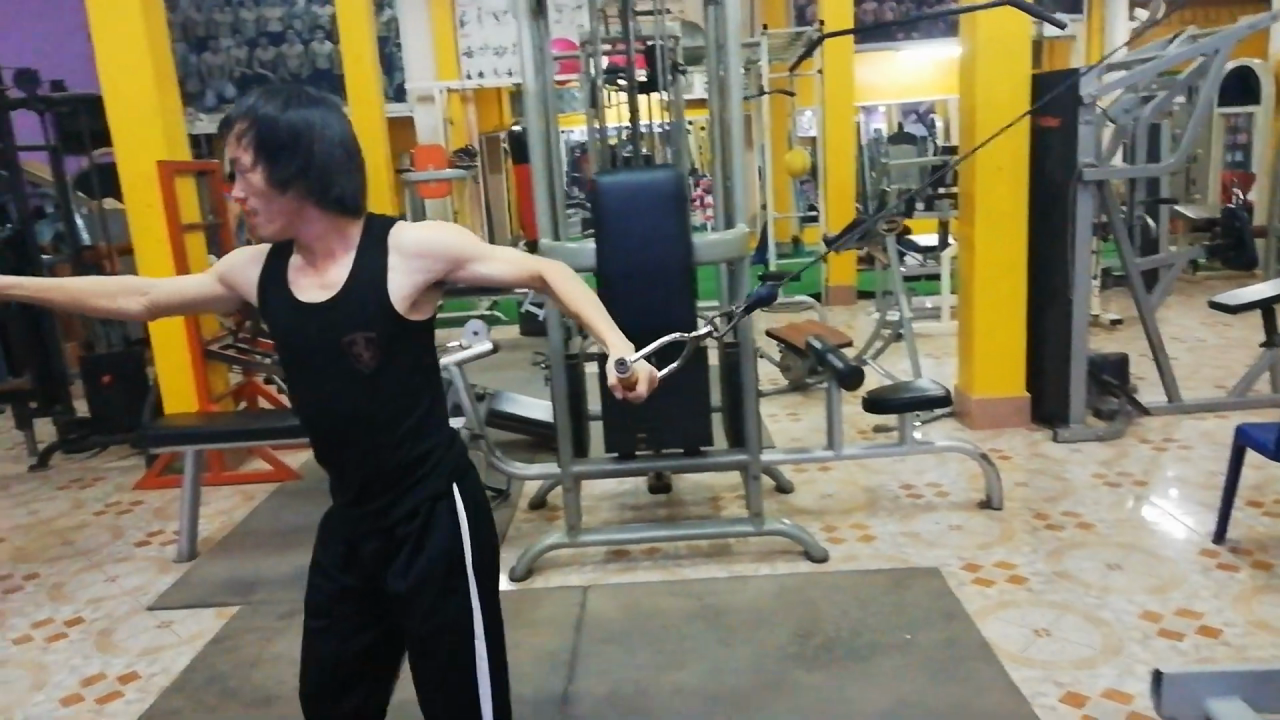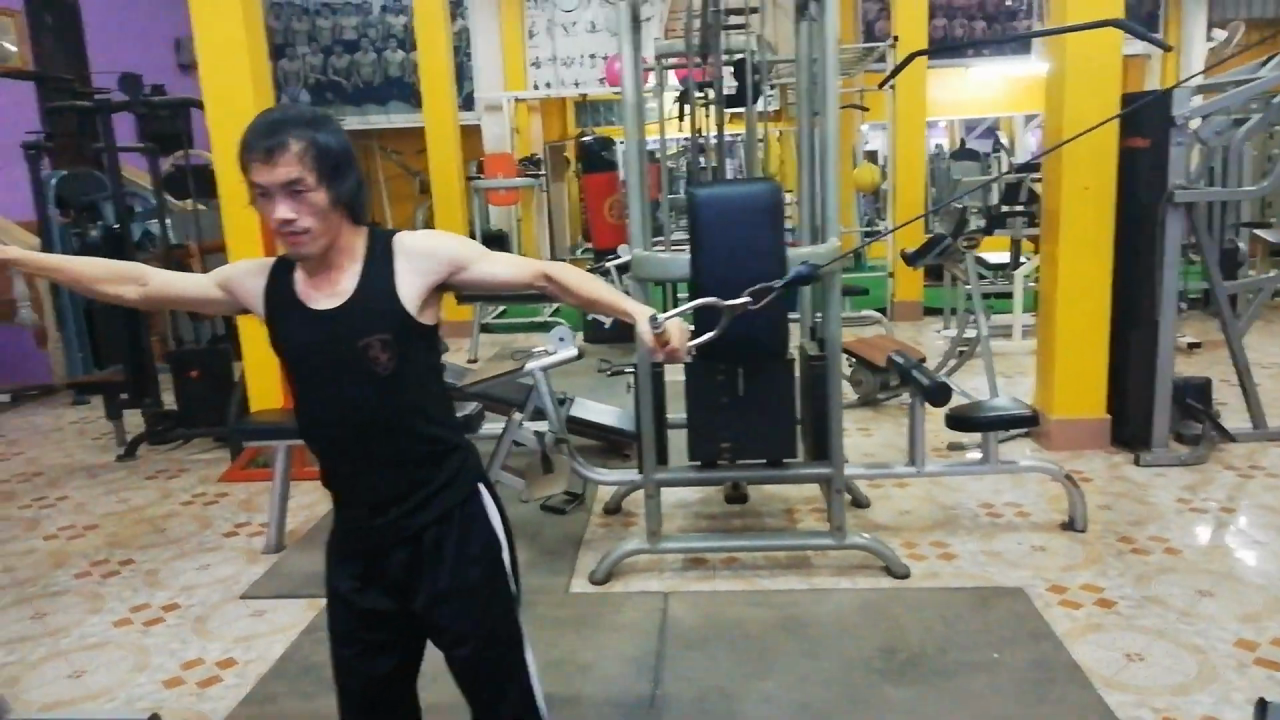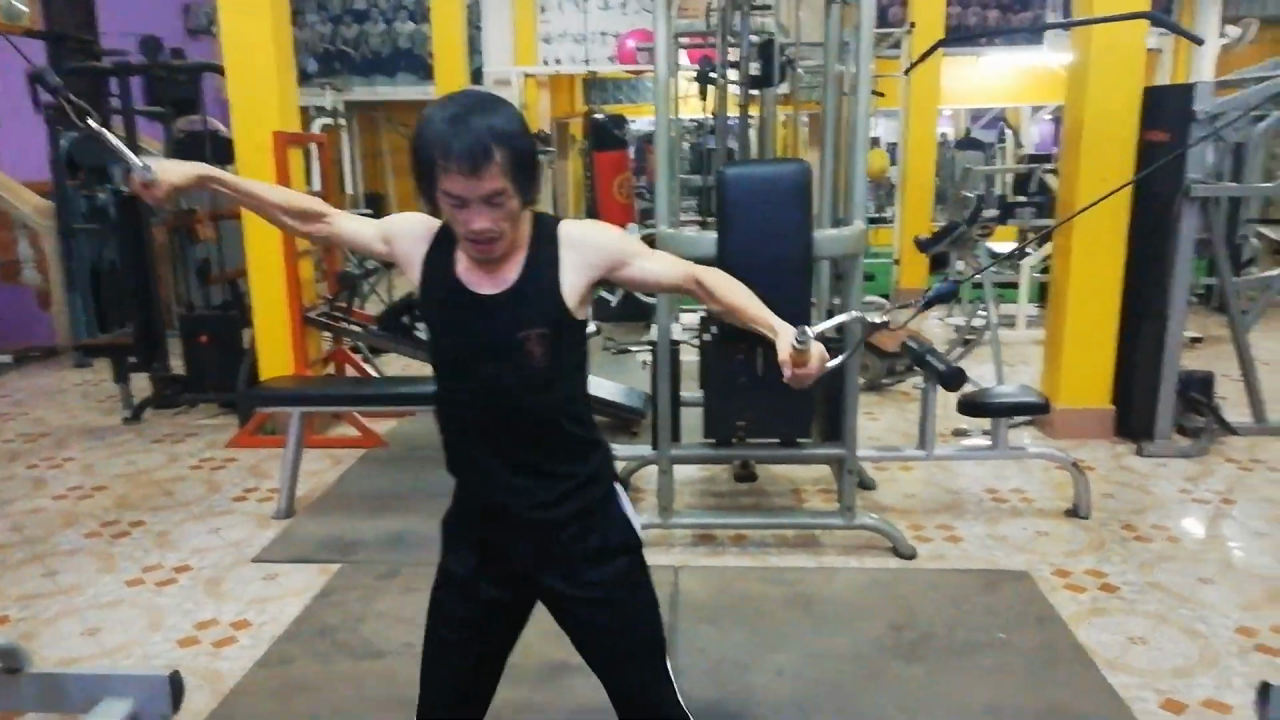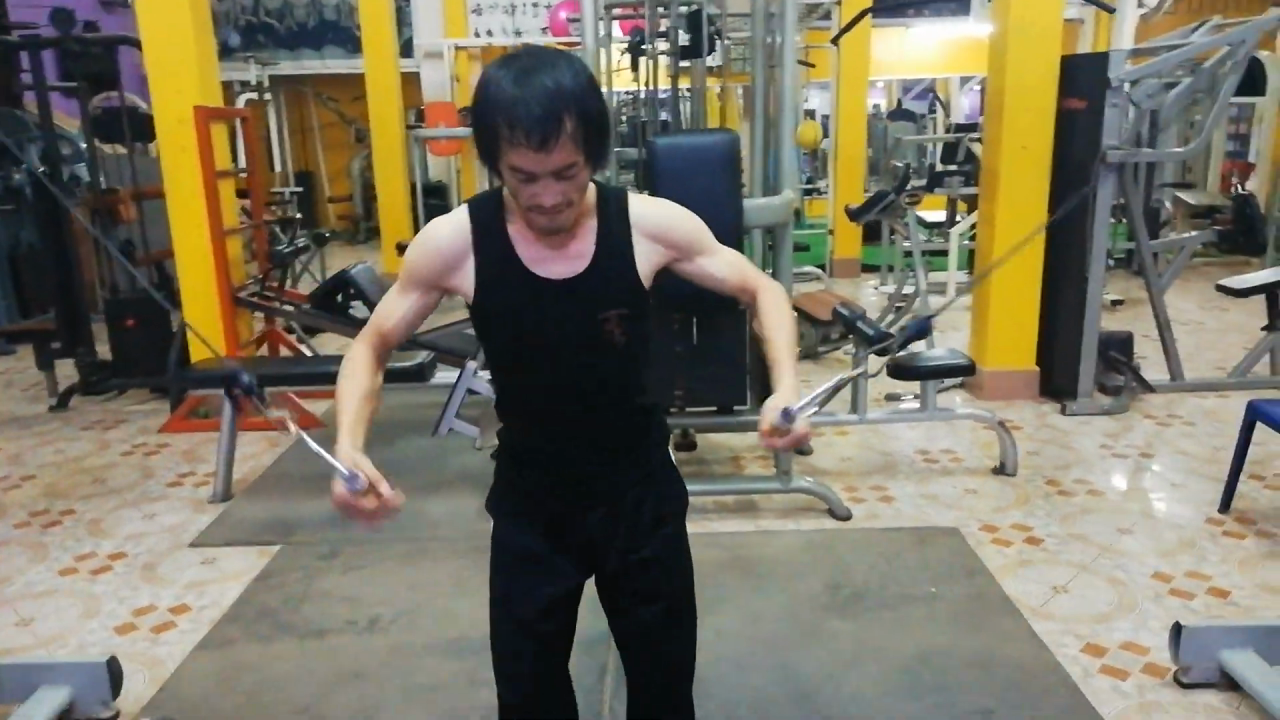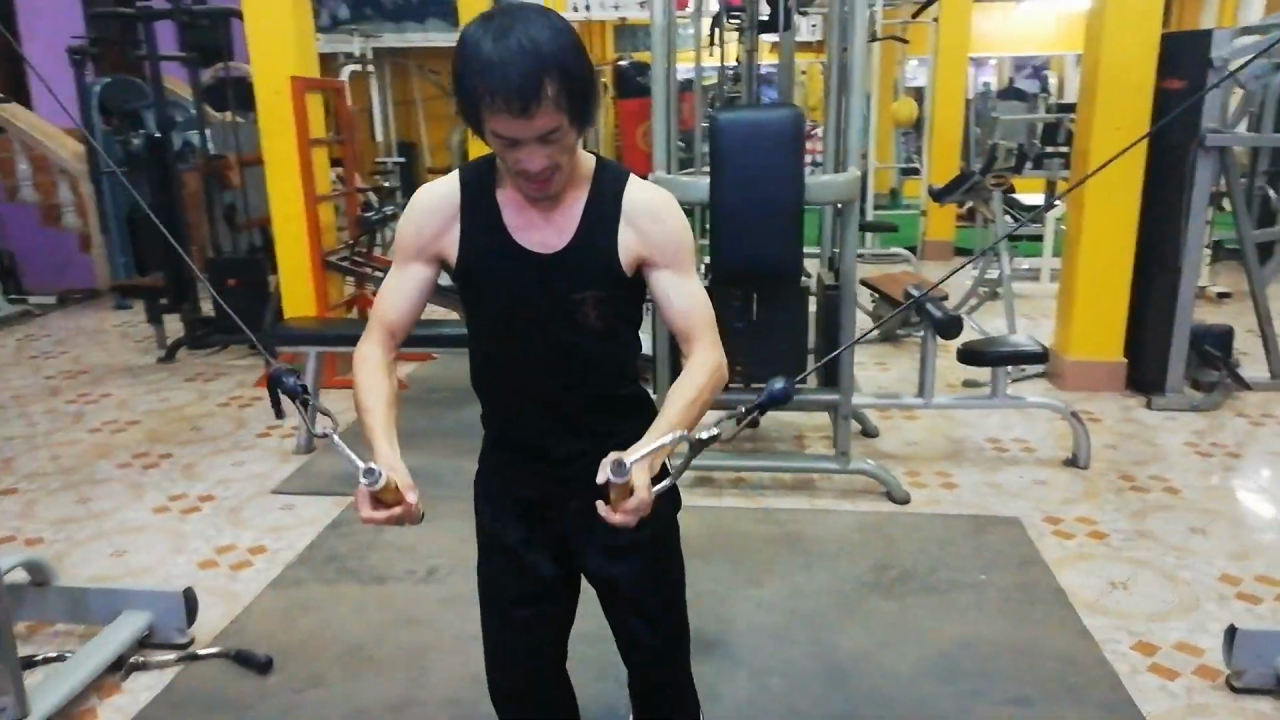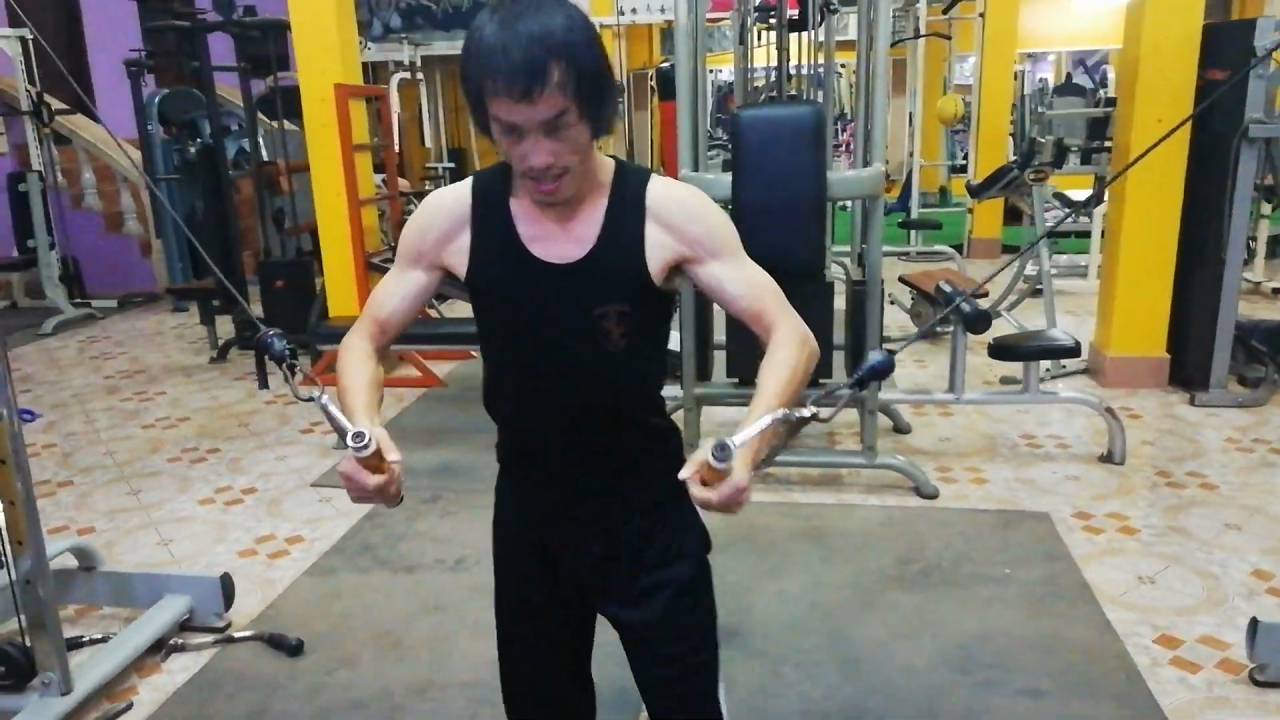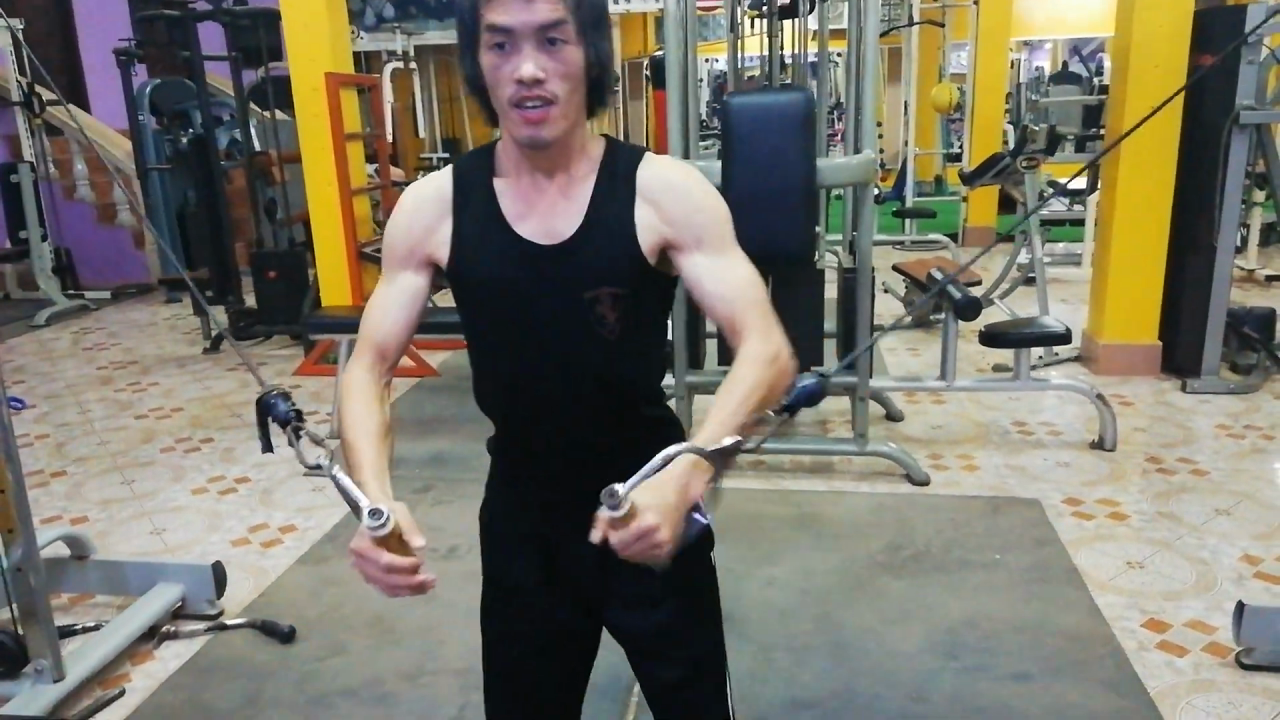
dt=0.5s
person 1, frame 1
left shoulder: (410, 250)
right shoulder: (256, 270)
left elbow: (542, 272)
right elbow: (139, 298)
left wrist: (615, 342)
left hip: (432, 515)
right hip: (350, 521)
person 1, frame 2
left shoulder: (417, 258)
right shoulder: (261, 285)
left elbow: (543, 274)
right elbow: (138, 285)
left wrist: (638, 312)
left hip: (453, 525)
right hip: (360, 540)
person 1, frame 3
left shoulder: (579, 248)
right shoulder: (416, 244)
left elbow: (698, 280)
right elbow: (318, 217)
left wrist: (778, 329)
right wrist: (208, 177)
left hip: (583, 521)
right hip: (479, 525)
person 1, frame 4
left shoulder: (648, 224)
right shoulder: (454, 242)
left elbow: (759, 289)
right elbow: (373, 346)
left wrist: (785, 385)
right wrist: (350, 449)
left hip: (639, 493)
right hip: (529, 504)
person 1, frame 5
left shoulder: (642, 209)
right shoulder: (443, 208)
left elbow: (705, 355)
right elbow: (379, 345)
left wrist: (650, 455)
right wrist: (384, 456)
left hip: (619, 482)
right hip: (511, 489)
person 1, frame 6
left shoulder: (668, 212)
right shoulder: (452, 218)
left elbow: (790, 336)
right elbow: (365, 338)
left wrist: (746, 445)
right wrist: (364, 432)
left hip: (650, 512)
right hip: (529, 513)
person 1, frame 7
left shoulder: (664, 190)
right shoulder: (433, 206)
left elbow: (768, 353)
right elbow: (369, 366)
left wrist: (680, 482)
right wrist: (374, 498)
left hip: (653, 512)
right hip: (519, 515)
